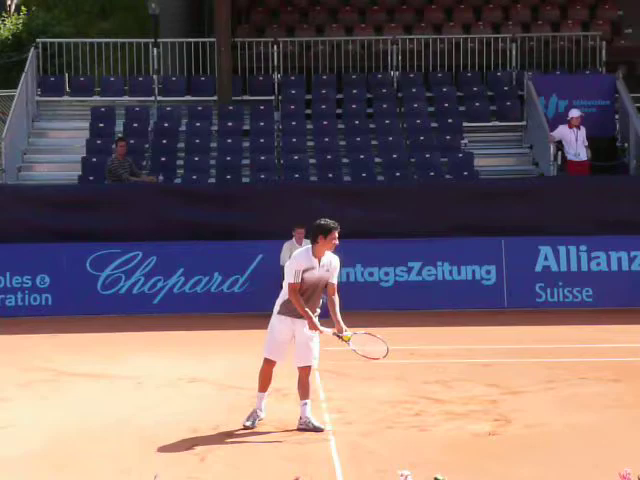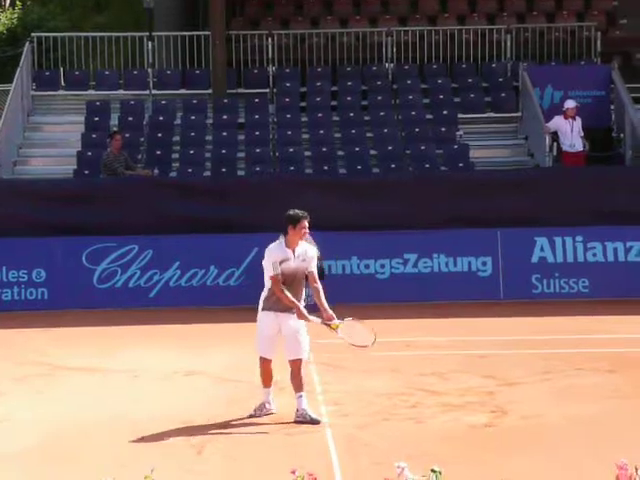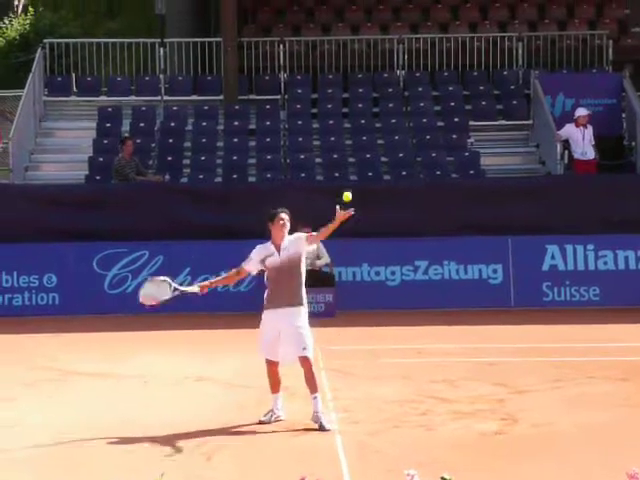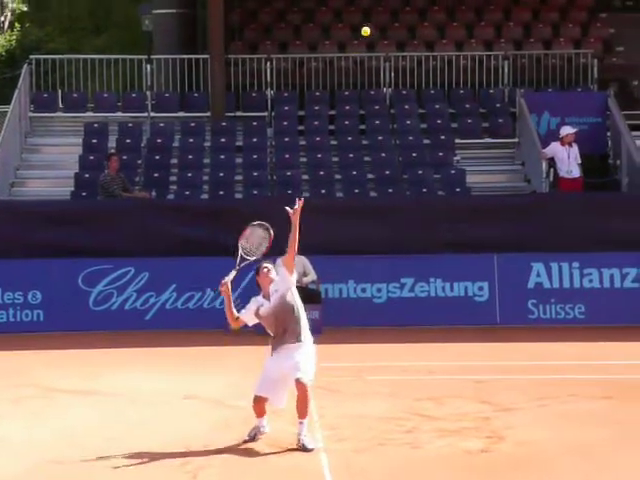
dt=0.5s
person 1, frame 1
left shoulder: (333, 262)
right shoulder: (299, 258)
left elbow: (332, 294)
right elbow: (293, 293)
left wrist: (338, 321)
right wrist: (310, 318)
left hip: (309, 321)
right hip: (284, 316)
left knee: (305, 369)
right knee: (268, 362)
left ankle: (305, 417)
right ankle: (259, 409)
person 1, frame 2
left shoulder: (309, 251)
right shoulder: (273, 251)
left elbow: (314, 283)
right elbow: (277, 286)
left wrist: (325, 309)
right wrist: (298, 307)
left hip: (294, 315)
right hip: (270, 312)
left knee: (296, 362)
right knee: (264, 361)
left ankle: (301, 409)
right ankle: (267, 402)
person 1, frame 3
left shoulder: (297, 240)
right shoulder: (260, 252)
left elbow: (319, 235)
right elbow: (239, 273)
left wrist: (338, 220)
right wrist: (211, 282)
left hip: (296, 313)
right hip: (272, 314)
left knee: (306, 360)
right knee: (271, 363)
left ankle: (317, 412)
right ankle: (277, 408)
person 1, frame 4
left shoulder: (285, 282)
right shoulder: (256, 305)
left elbow: (291, 251)
right elbow: (234, 323)
left wrist: (295, 221)
right wrist: (227, 296)
left hip: (301, 348)
right hip: (279, 353)
left knee: (302, 385)
right knee: (258, 400)
left ankle: (302, 434)
right ankle: (261, 425)
